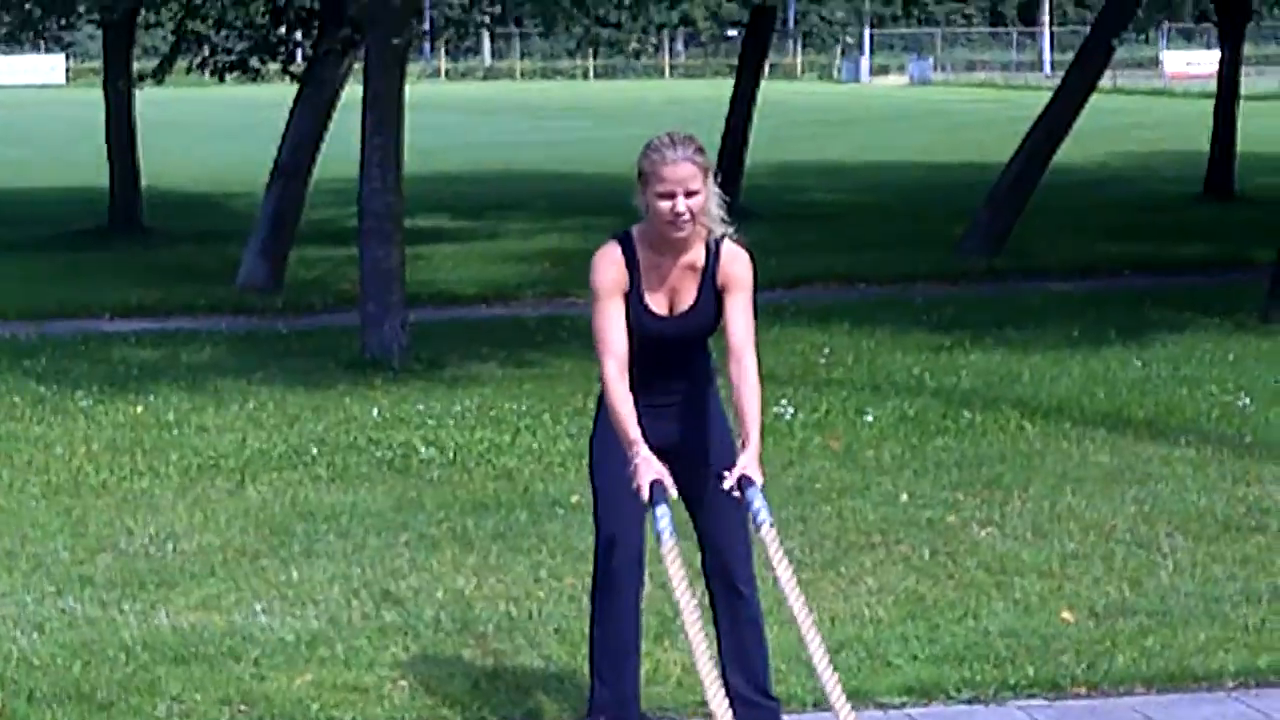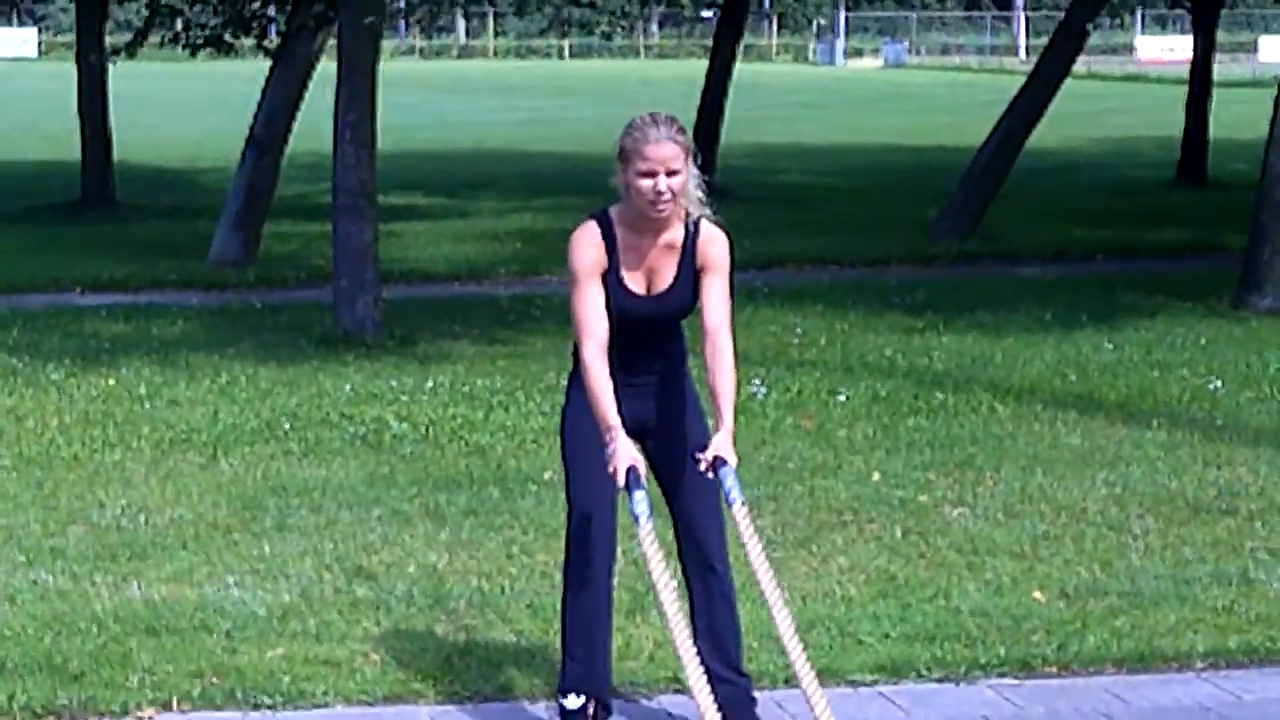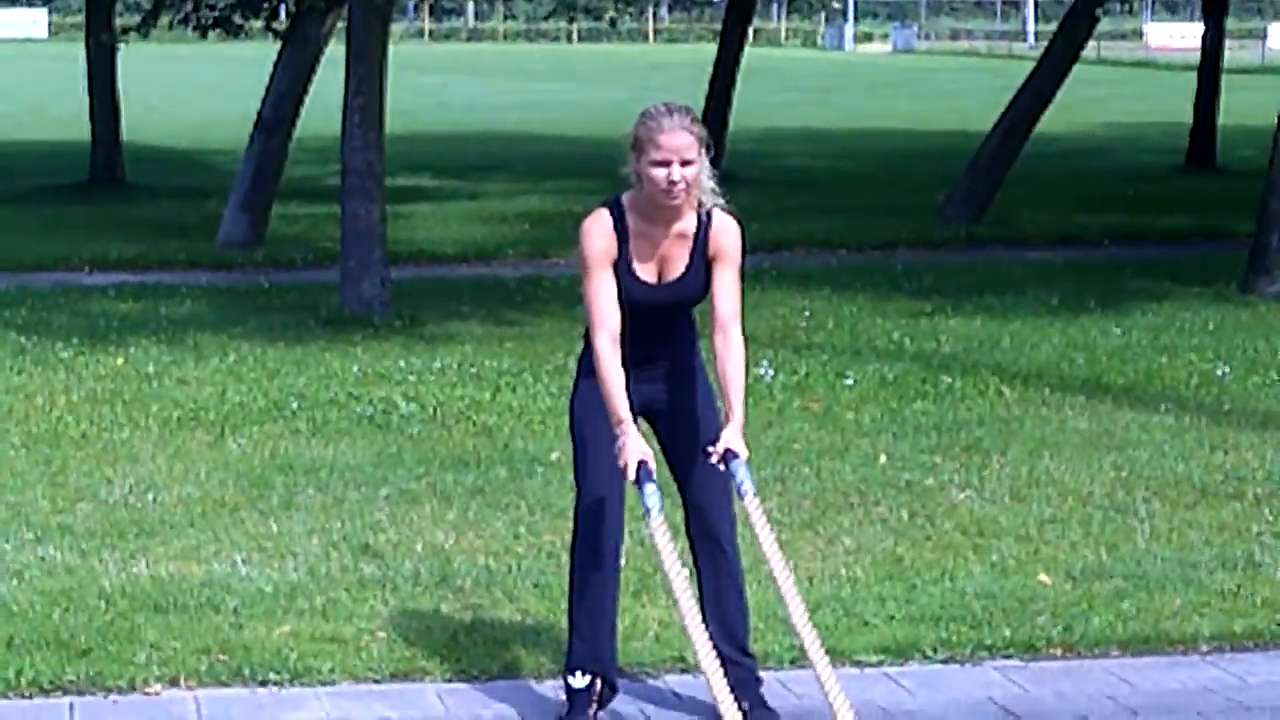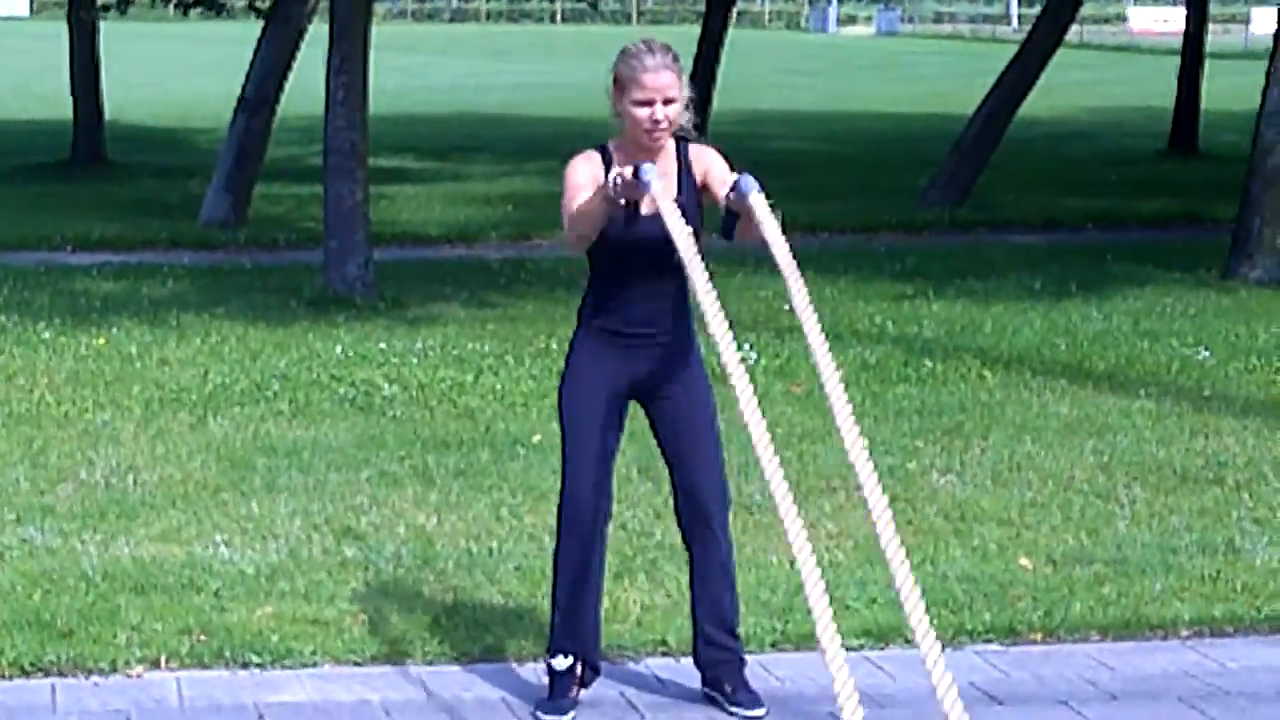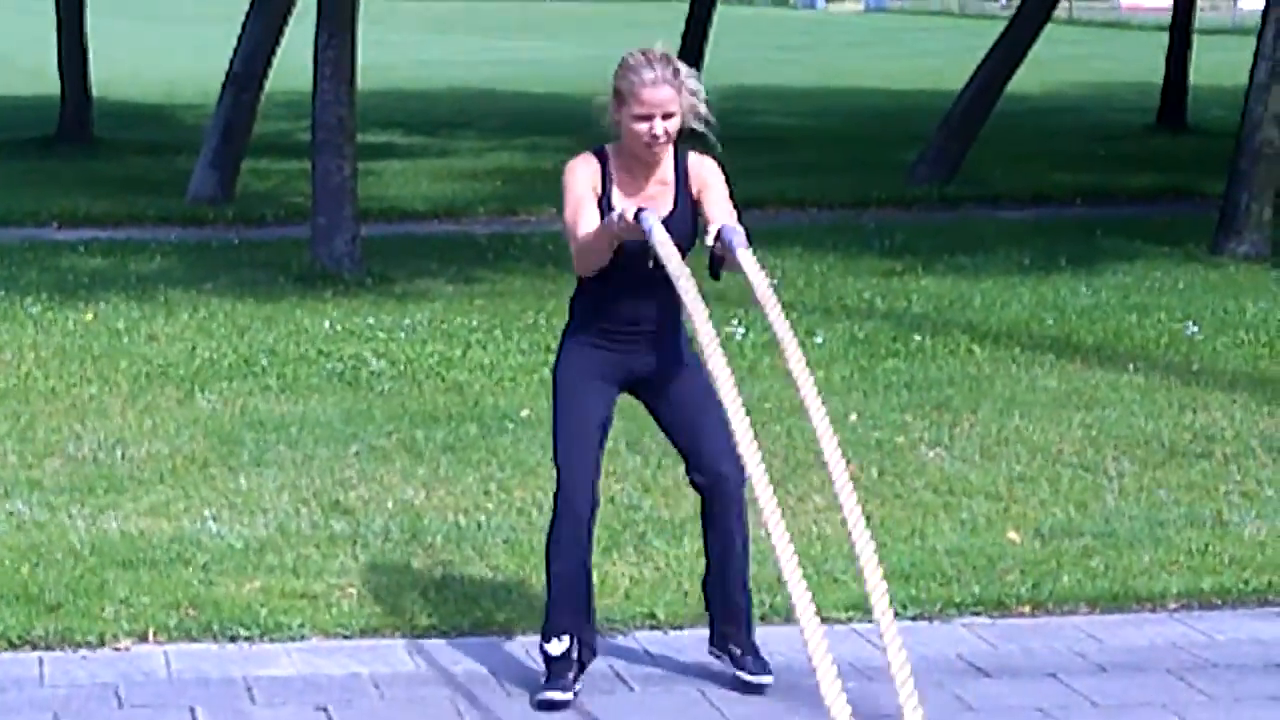
dt=0.5s
person 1, frame 1
left shoulder: (730, 260)
right shoulder: (613, 261)
left elbow: (743, 356)
right elbow: (612, 365)
left wrist: (750, 446)
right wrist: (637, 450)
left hip: (698, 414)
right hip: (627, 421)
left knee: (732, 565)
right knee: (617, 566)
person 1, frame 2
left shoulder: (707, 240)
right shoulder: (591, 240)
left elbow: (718, 337)
right elbow: (591, 347)
left wrist: (725, 428)
right wrist: (615, 437)
left hip: (670, 391)
right hip: (599, 399)
left knee: (706, 543)
right knee: (590, 544)
person 1, frame 3
left shoulder: (719, 229)
right shoulder: (603, 228)
left elbow: (728, 328)
right elbow: (603, 337)
left wrist: (735, 422)
right wrist: (623, 430)
left hip: (680, 374)
right hip: (608, 381)
left knee: (715, 521)
right knee: (598, 521)
person 1, frame 4
left shoulder: (702, 161)
right shoulder: (590, 166)
left elbow: (744, 227)
right elbow: (576, 231)
left wrist: (745, 207)
right wrist: (611, 196)
left hip: (676, 350)
right hip: (600, 351)
left knee: (705, 500)
right knee: (583, 503)
right ankle: (569, 665)
person 1, frame 5
left shoulder: (700, 172)
right shoulder: (586, 172)
left elbow: (730, 239)
right elbow: (585, 251)
left wrist: (726, 239)
right wrist: (619, 228)
left hip: (664, 348)
right hip: (592, 353)
left knee: (723, 475)
right knee: (576, 491)
left ankle: (734, 637)
right ankle: (565, 650)
